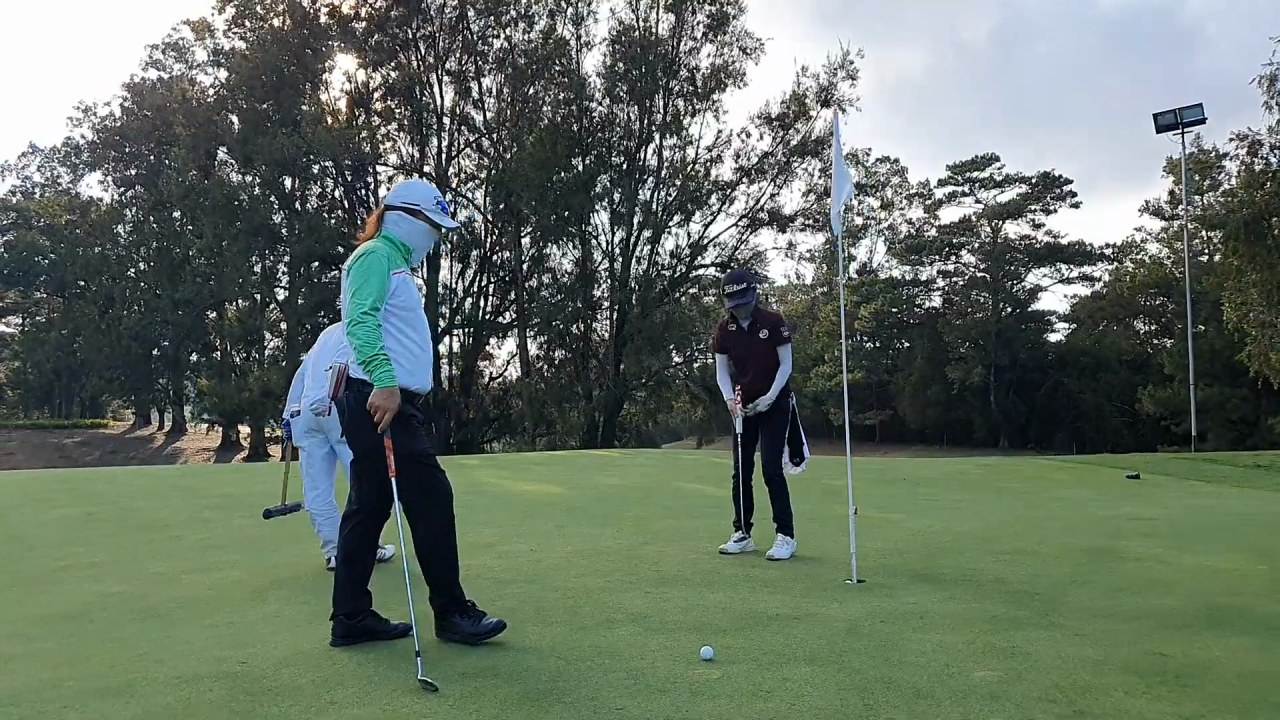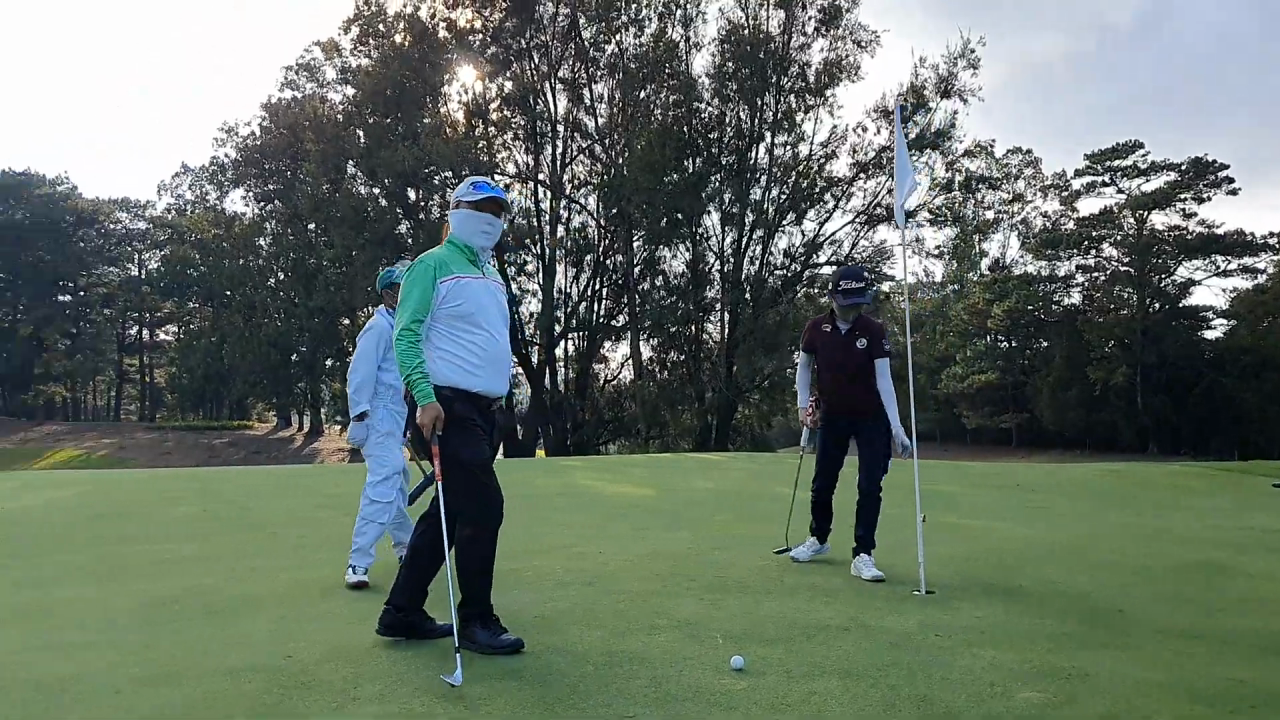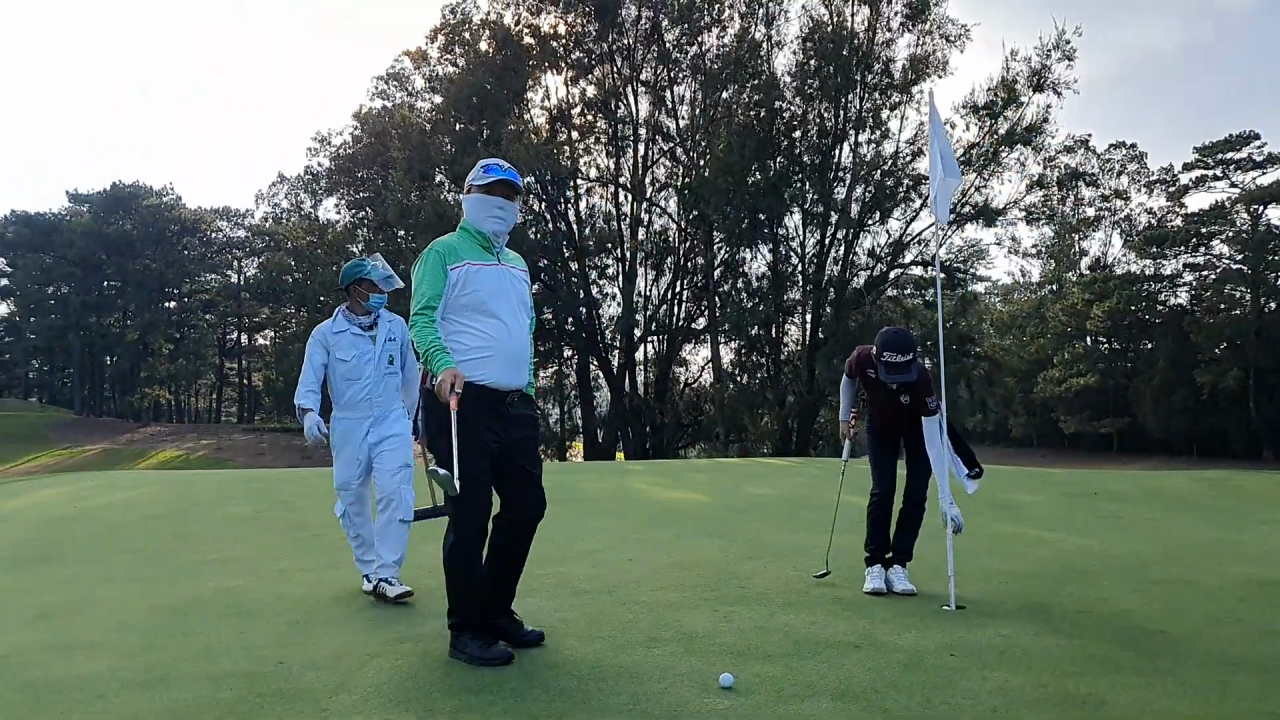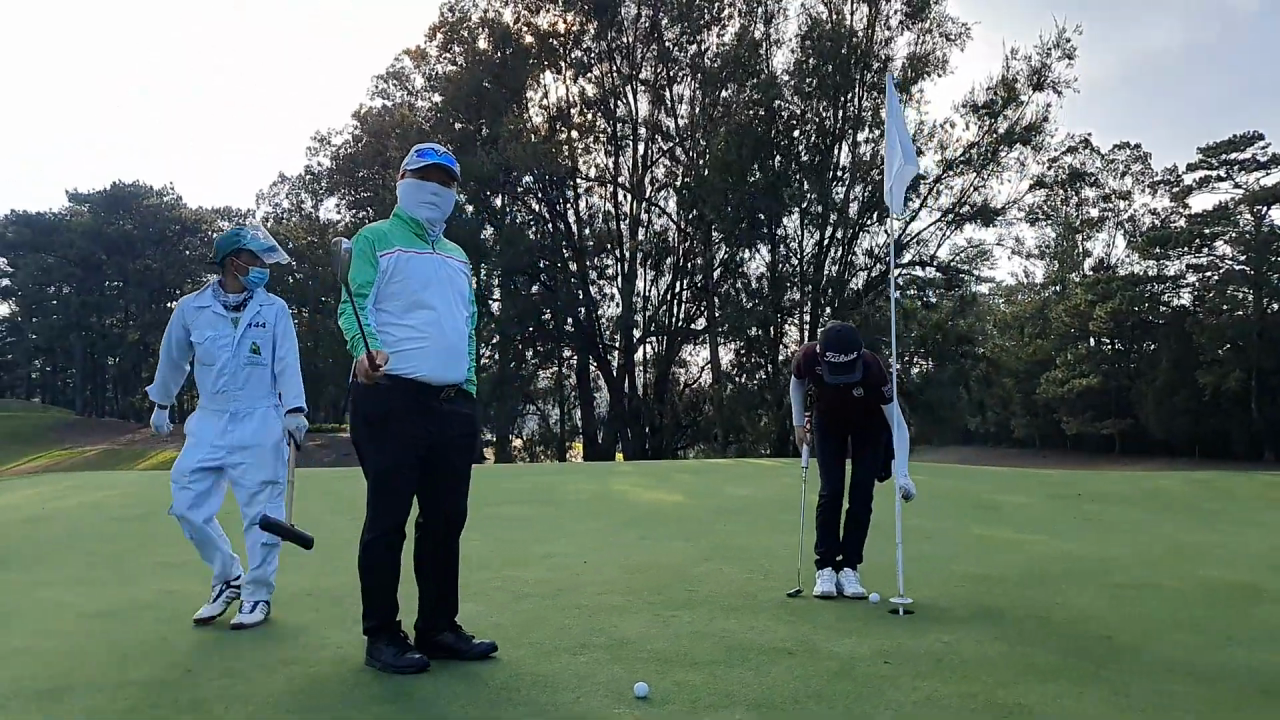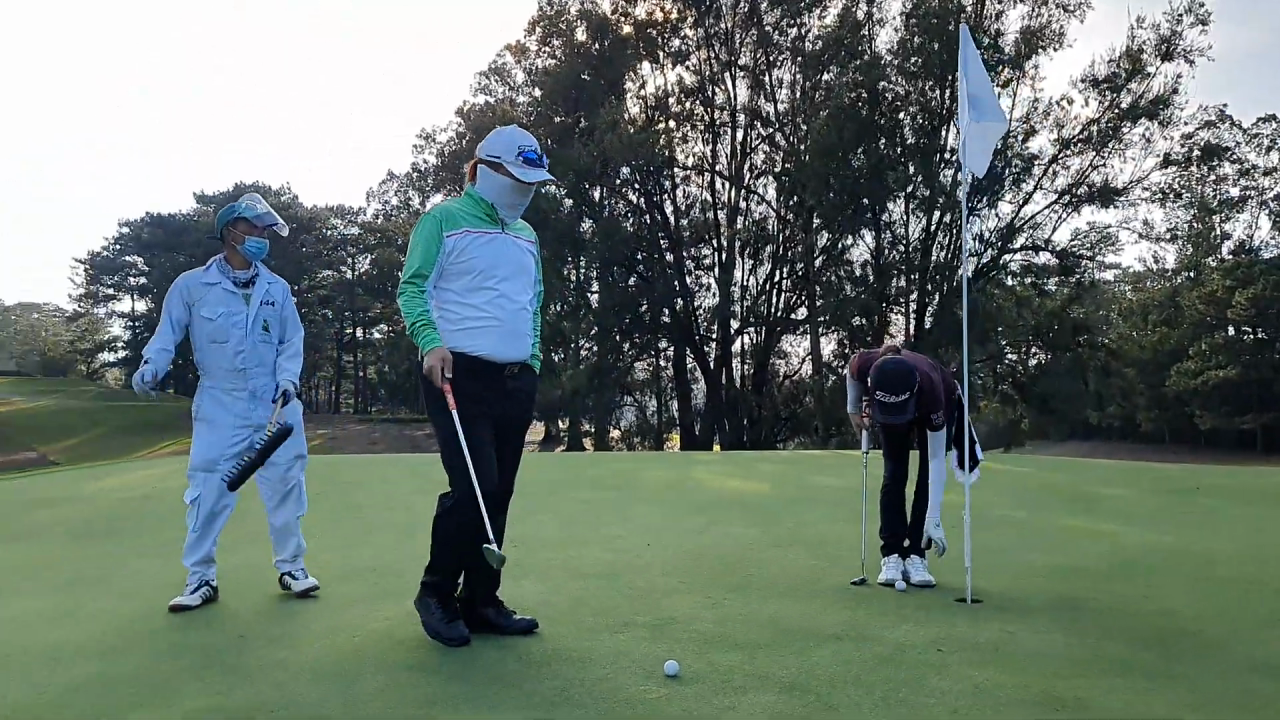
dt=0.5s
person 1, frame 1
left shoulder: (392, 264)
right shoulder: (376, 256)
right elbow: (362, 321)
right wrist: (385, 381)
left hip: (388, 401)
right hip: (380, 401)
left knee: (369, 506)
right knee: (430, 496)
left ankle: (351, 617)
right ankle: (451, 612)
person 1, frame 2
left shoulder: (492, 276)
right shoulder: (434, 264)
right elbow: (407, 334)
left wrist: (501, 397)
right wrist: (425, 397)
left hip: (485, 408)
right hip: (449, 407)
left knee: (449, 511)
right knee: (482, 507)
left ankle: (403, 610)
right ankle: (476, 620)
person 1, frame 3
left shoulder: (518, 264)
right shoulder: (445, 252)
right elbow: (422, 319)
left wrist: (527, 391)
right wrist: (443, 365)
left hip: (515, 404)
right hip: (462, 402)
left knee: (527, 505)
right knee: (471, 516)
left ankle: (495, 610)
right ankle: (467, 628)
person 1, frame 4
left shoulder: (458, 256)
right shoulder: (375, 240)
right elbow: (353, 307)
left wrist: (470, 390)
right wrist: (365, 349)
left hip: (453, 403)
right hip: (392, 398)
left knee: (446, 518)
right knee: (388, 519)
left ankle: (438, 627)
right ankle: (382, 636)
person 1, frame 5
left shoulder: (527, 235)
right shoulder: (443, 219)
right elbow: (412, 288)
left wrist: (532, 365)
right wrist: (430, 342)
left hip: (514, 379)
right hip: (459, 374)
left knee: (496, 494)
right knee: (473, 485)
left ankle: (480, 602)
right ankle: (436, 594)
person 2, frame 1
left shoulder: (330, 332)
left elbow: (302, 373)
right elbow: (344, 360)
left wrist: (289, 415)
right wrist: (328, 397)
left hip: (307, 413)
left knee: (317, 487)
left ankle: (334, 552)
person 2, frame 2
right shoulder: (379, 329)
right elbow: (360, 375)
left wrist: (408, 420)
right wrist: (359, 419)
left hip: (394, 421)
right hip: (380, 421)
left knee: (396, 485)
right knee: (383, 487)
left ankle: (407, 549)
right ankle: (358, 563)
person 2, frame 3
left shoulder: (396, 326)
right shoulder: (326, 333)
left elbow: (410, 373)
right elbow: (310, 378)
left wrist: (412, 416)
right wrist: (309, 412)
left hip: (391, 423)
right hip: (349, 427)
left knee: (395, 493)
right knee: (352, 502)
left ankle: (386, 575)
right ankle: (369, 568)
person 2, frame 4
left shoulder: (275, 310)
right shoulder: (189, 309)
left elbow: (288, 364)
right elbow: (172, 358)
left wrist: (295, 410)
right wrist: (161, 404)
left hip: (260, 422)
right hip: (207, 422)
left knee: (261, 510)
right knee: (187, 504)
left ankle: (258, 596)
right ankle: (227, 576)
person 2, frame 5
left shoulder: (277, 288)
right shoulder: (191, 285)
left elbow: (292, 340)
right elbow: (167, 334)
left wrist: (287, 379)
right wrist: (149, 365)
left hip: (272, 403)
right hip: (218, 403)
left knee: (285, 482)
right knee: (207, 491)
left ankle: (291, 566)
right ankle: (201, 579)
person 3, frame 1
left shoulder: (774, 321)
right shoulder: (724, 329)
left elbow: (786, 364)
right elbow: (722, 370)
left wrist: (769, 398)
right wrist: (730, 399)
left hip: (774, 405)
right hip: (743, 407)
left knee: (771, 469)
right knee: (741, 471)
left ankle: (786, 536)
right ankle: (743, 533)
person 3, frame 2
left shoulder: (874, 330)
right shoulder: (816, 328)
left elbow: (884, 379)
right elbow: (803, 367)
left wrist: (896, 426)
right wrist: (803, 404)
left hip: (870, 418)
right hip: (831, 416)
left knee: (870, 486)
right knee: (823, 482)
left ankle: (863, 554)
right ankle: (817, 540)
person 3, frame 3
left shoulder: (921, 378)
right shoulder: (861, 359)
left elbow: (933, 440)
right elbow: (848, 380)
left wrist: (945, 498)
right wrist: (844, 417)
left hip: (919, 428)
right hip: (880, 425)
left knee: (916, 493)
right knee: (882, 489)
left ankle: (898, 565)
right ankle: (875, 564)
person 3, frame 4
left shoulder: (872, 368)
right shoulder: (807, 356)
left elbow: (898, 425)
right elbow: (797, 384)
left wrist: (902, 472)
right wrist: (798, 422)
left hip: (869, 425)
right hip: (828, 422)
left knee: (861, 493)
right knee: (831, 490)
left ankle: (849, 568)
right ankle: (825, 568)
person 3, frame 5
left shoulder: (930, 388)
right shoulder: (864, 365)
left elbow: (936, 460)
left wrist: (933, 521)
left hip: (944, 404)
left knee: (928, 476)
right knee: (895, 474)
left ankle: (916, 556)
right ankle: (891, 555)
